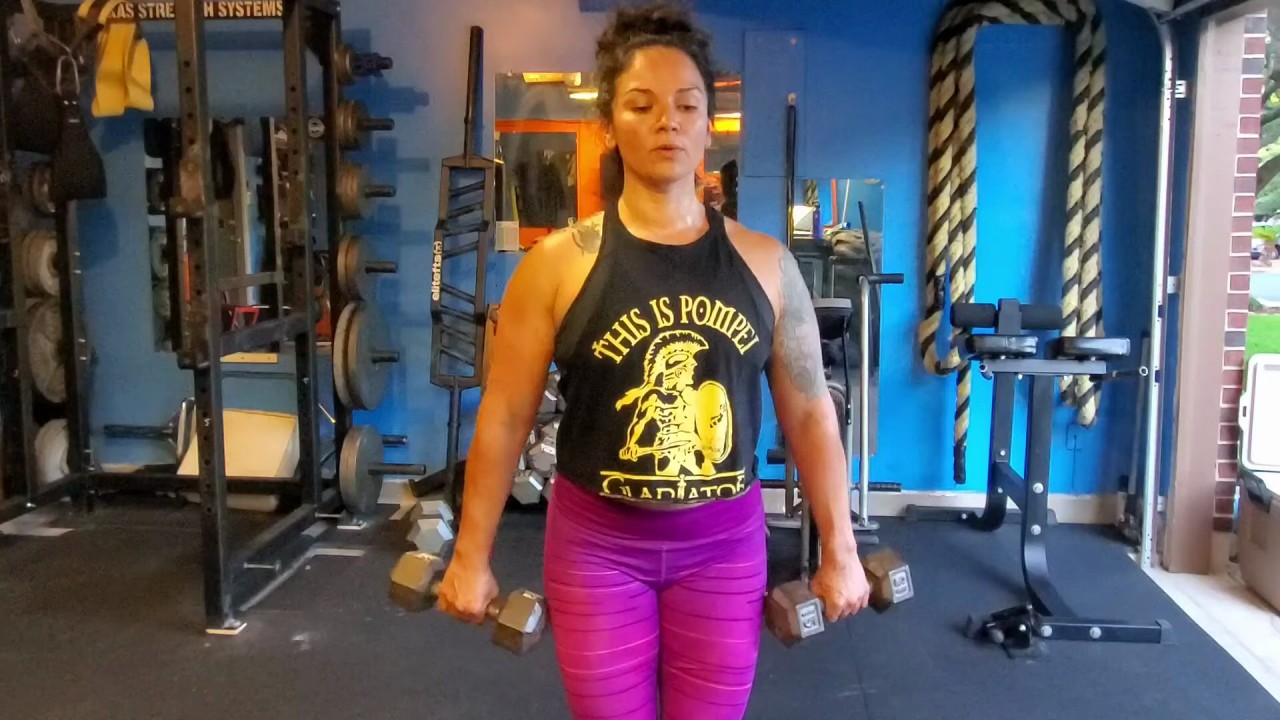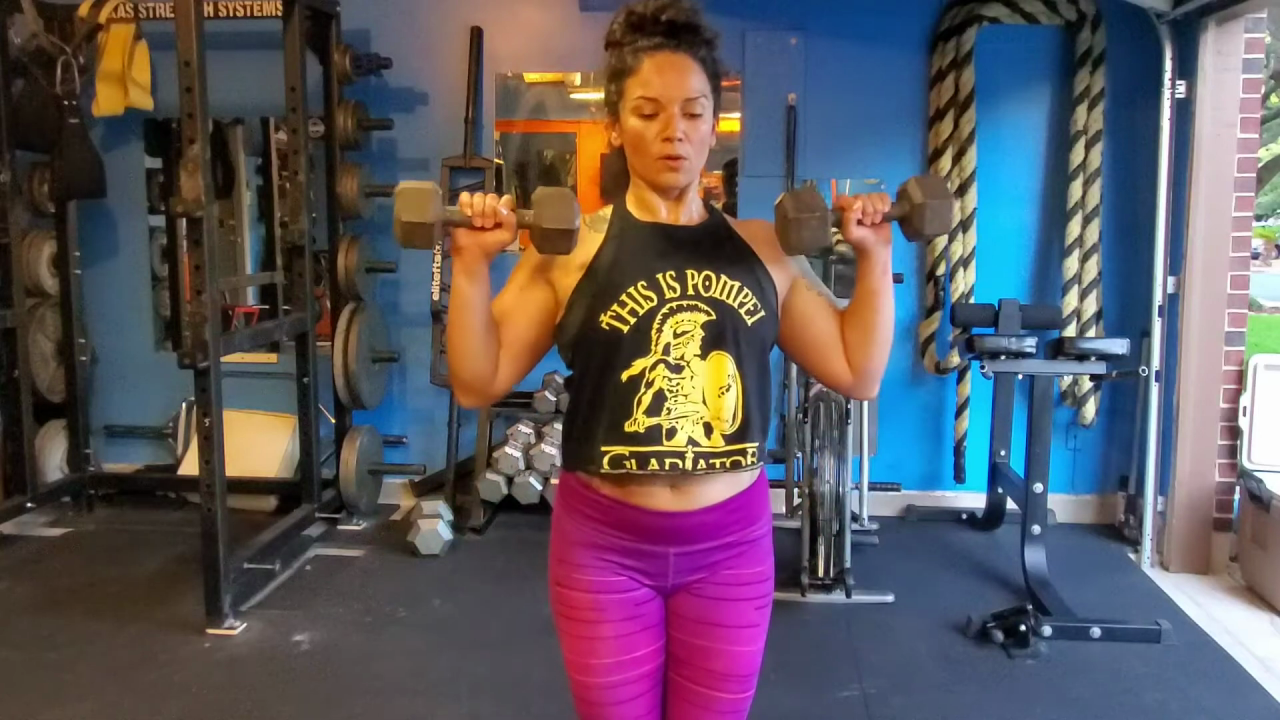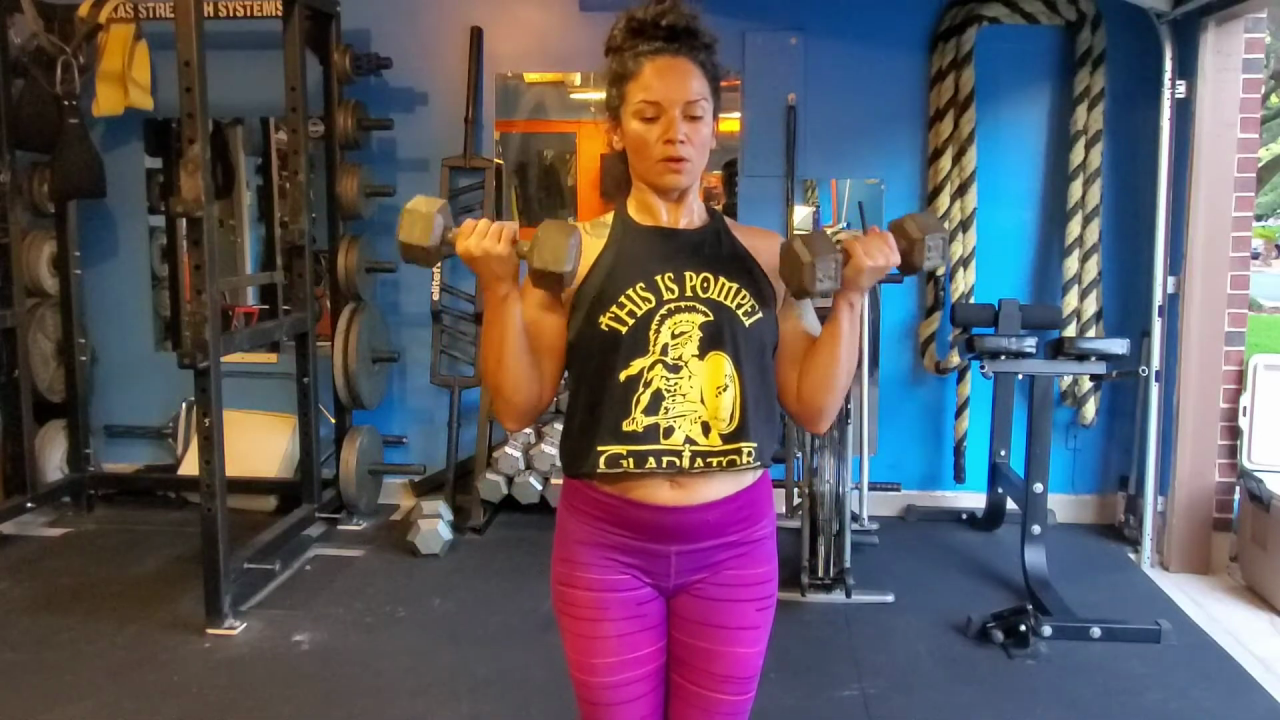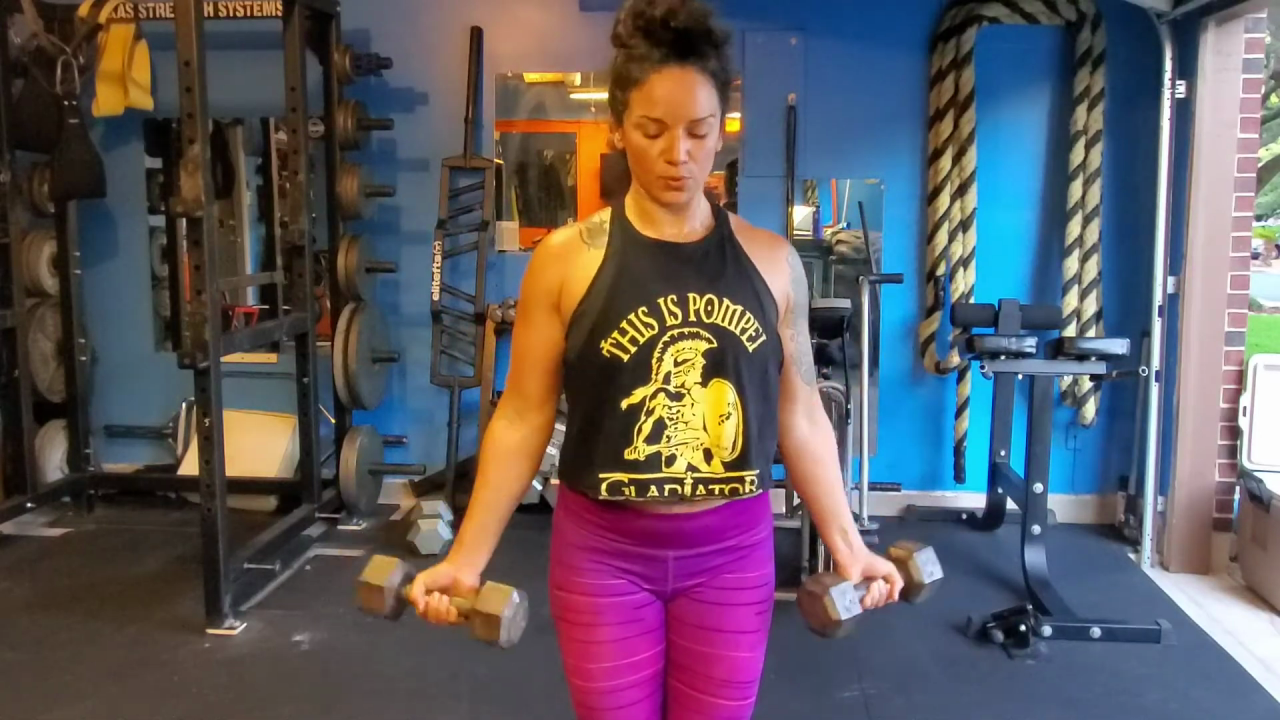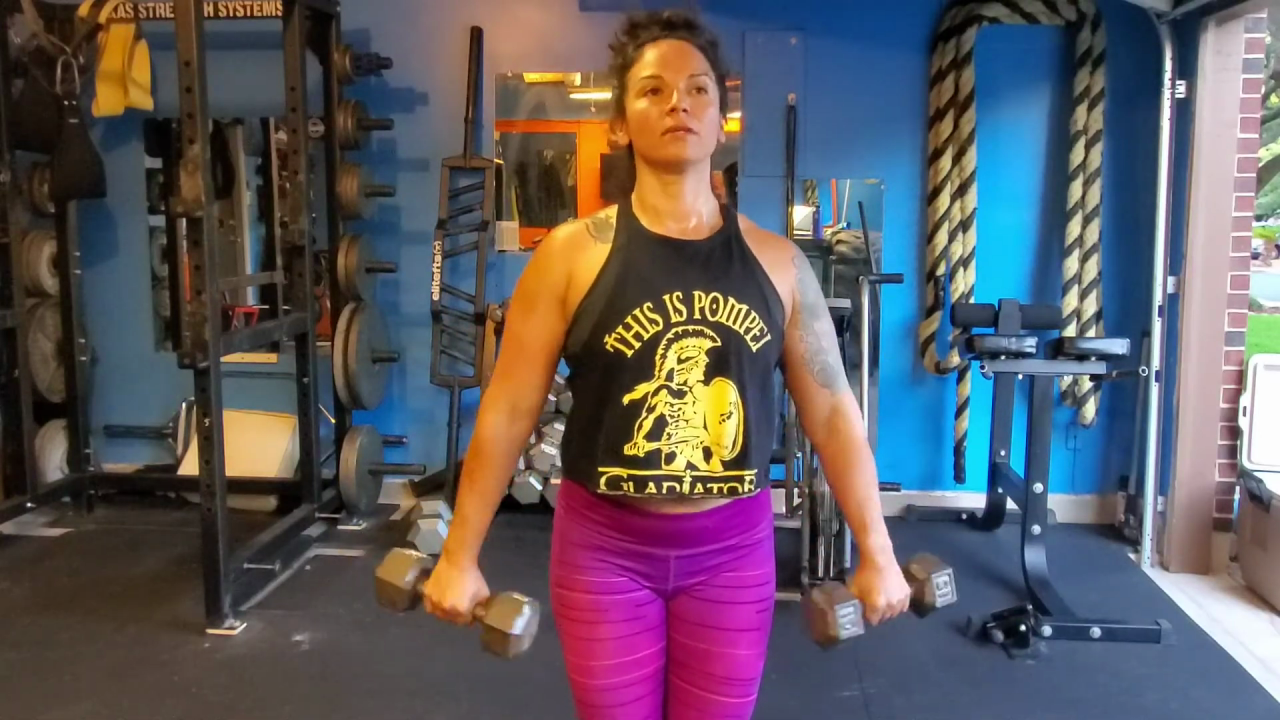
dt=1s
person 1, frame 1
left shoulder: (766, 262)
right shoulder: (559, 262)
left elbow: (810, 412)
right elbow: (504, 418)
left wrist: (839, 550)
right wrist: (472, 556)
left hip: (724, 544)
right hip: (597, 542)
person 1, frame 2
left shoulder: (764, 247)
right shoulder: (570, 247)
left elbow: (856, 373)
right elbow: (477, 383)
left wrist: (873, 256)
right wrist: (470, 265)
left hip: (731, 541)
right hip: (603, 541)
person 1, frame 3
left shoulder: (766, 253)
right shoulder: (572, 253)
left elbow: (814, 408)
right elbow: (516, 408)
left wrist: (850, 294)
right wrist: (498, 288)
left hip: (734, 542)
right hip: (606, 542)
person 1, frame 4
left shoulder: (771, 259)
right shoulder: (566, 259)
left elbow: (799, 414)
right elbow: (523, 416)
left wrist: (847, 545)
right wrist: (467, 558)
left hip: (731, 552)
right hip: (602, 551)
person 1, frame 5
left shoulder: (777, 260)
right shoulder: (571, 254)
left elbow: (831, 411)
right elbow: (507, 411)
left wrist: (876, 553)
right wrist: (460, 555)
left hip: (731, 549)
right hip: (604, 546)
